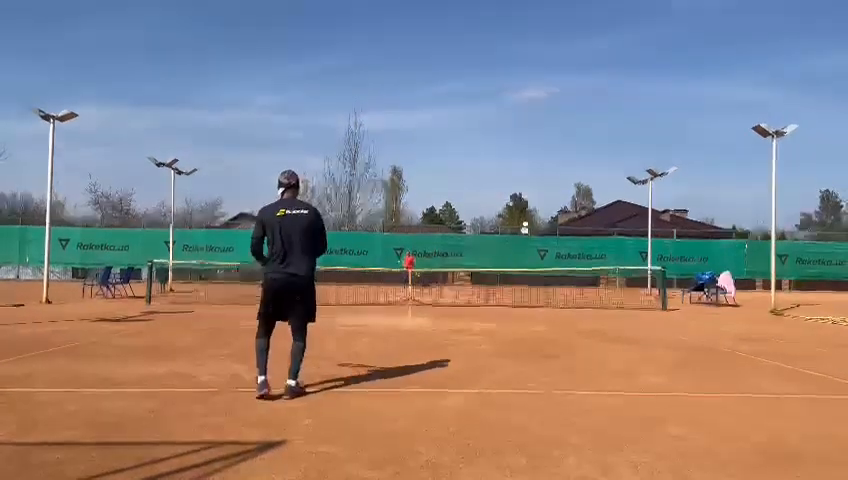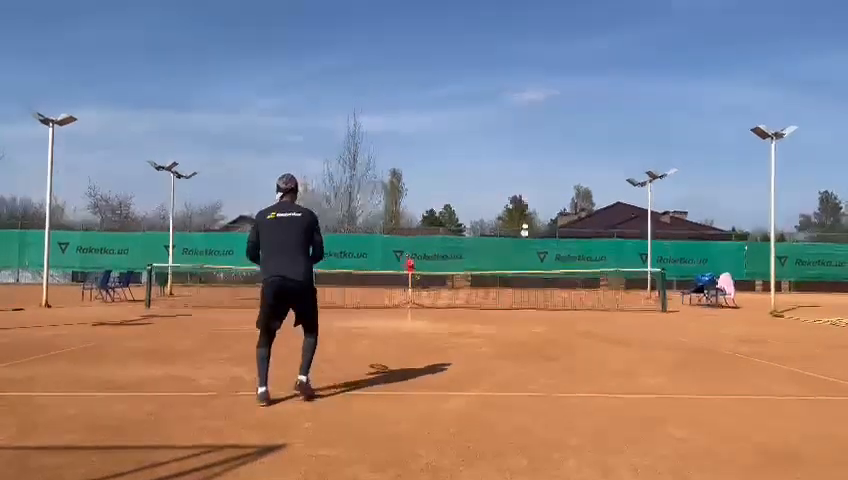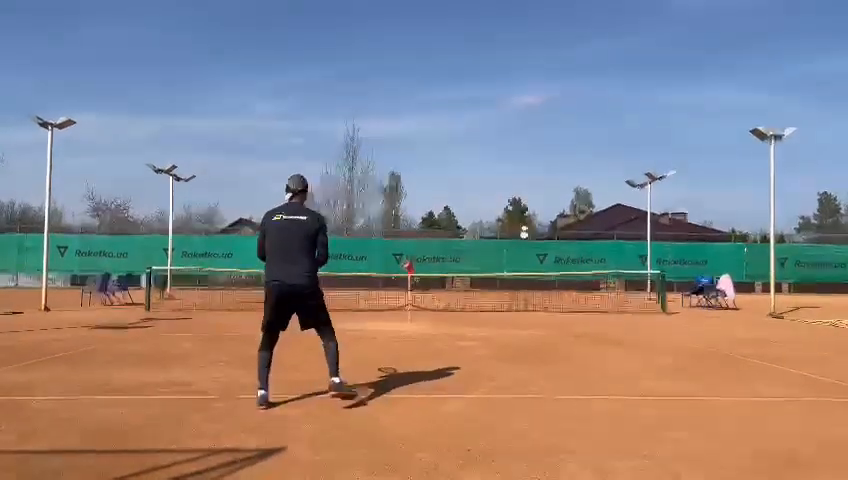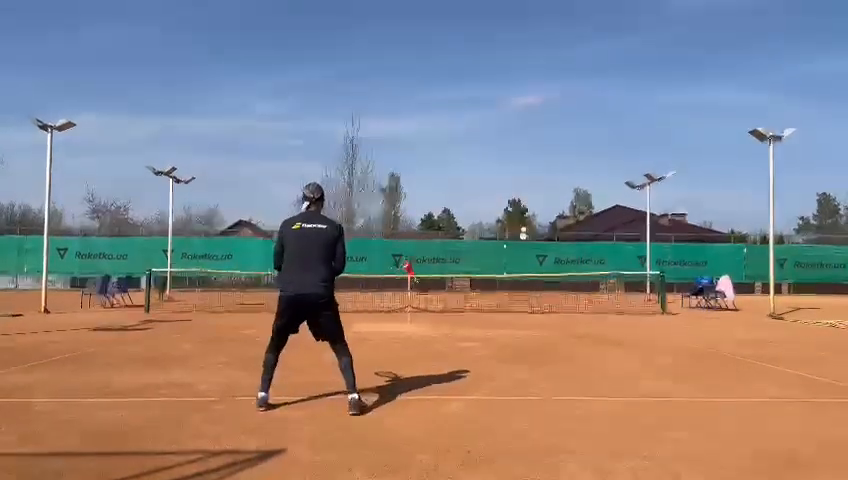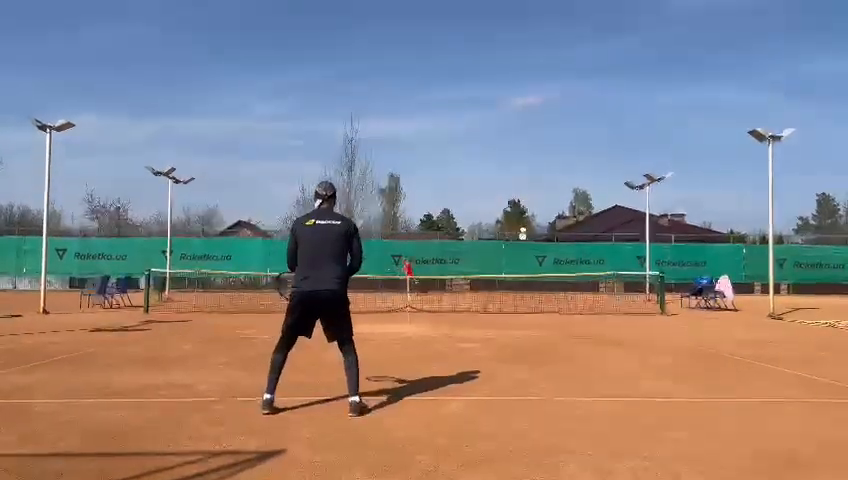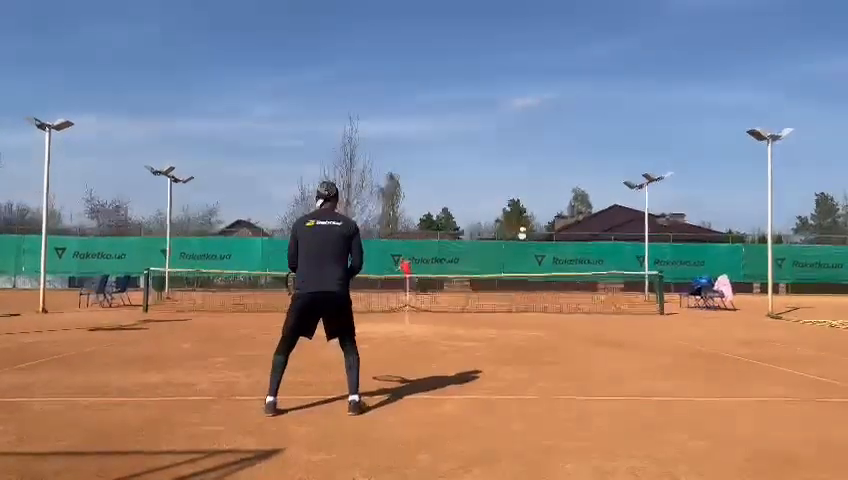
dt=0.2s
person 1, frame 1
left shoulder: (266, 212)
right shoulder: (312, 212)
left elbow: (255, 248)
right elbow: (322, 247)
left hip: (275, 278)
right hip: (303, 279)
left knee: (264, 330)
right knee: (299, 333)
left ankle: (262, 381)
right ankle: (292, 383)
person 1, frame 2
left shoulder: (262, 216)
right shoulder: (308, 215)
left elbow: (251, 252)
right elbow: (318, 253)
left hip: (273, 282)
right hip: (302, 282)
left knee: (265, 336)
right knee: (310, 331)
left ankle: (262, 390)
right ankle: (303, 379)
person 1, frame 3
left shoulder: (269, 217)
right shoulder: (316, 219)
left elbow: (261, 253)
right elbow: (322, 257)
left hip: (276, 286)
right hip: (306, 286)
left knee: (268, 339)
right knee: (327, 334)
left ankle: (263, 393)
right ankle: (335, 381)
person 1, frame 4
left shoulder: (287, 225)
right shoulder: (333, 228)
left elbow: (277, 263)
right elbow: (339, 266)
left hip: (290, 295)
right hip: (320, 296)
left knee: (275, 344)
right knee: (339, 346)
left ankle: (262, 396)
right ankle: (354, 397)
person 1, frame 5
left shoulder: (300, 223)
right shoulder: (347, 224)
left elbow: (291, 262)
right elbow: (356, 262)
left hip: (302, 292)
right hip: (334, 293)
left knee: (284, 343)
right knee: (347, 346)
left ankle: (268, 398)
right ankle: (355, 400)
person 1, frame 6
left shoulder: (301, 223)
right shoulder: (349, 225)
left elbow: (292, 262)
right elbow: (357, 264)
left hip: (305, 293)
right hip: (337, 294)
left knee: (285, 345)
right knee: (349, 346)
left ankle: (271, 400)
right ankle: (354, 399)
